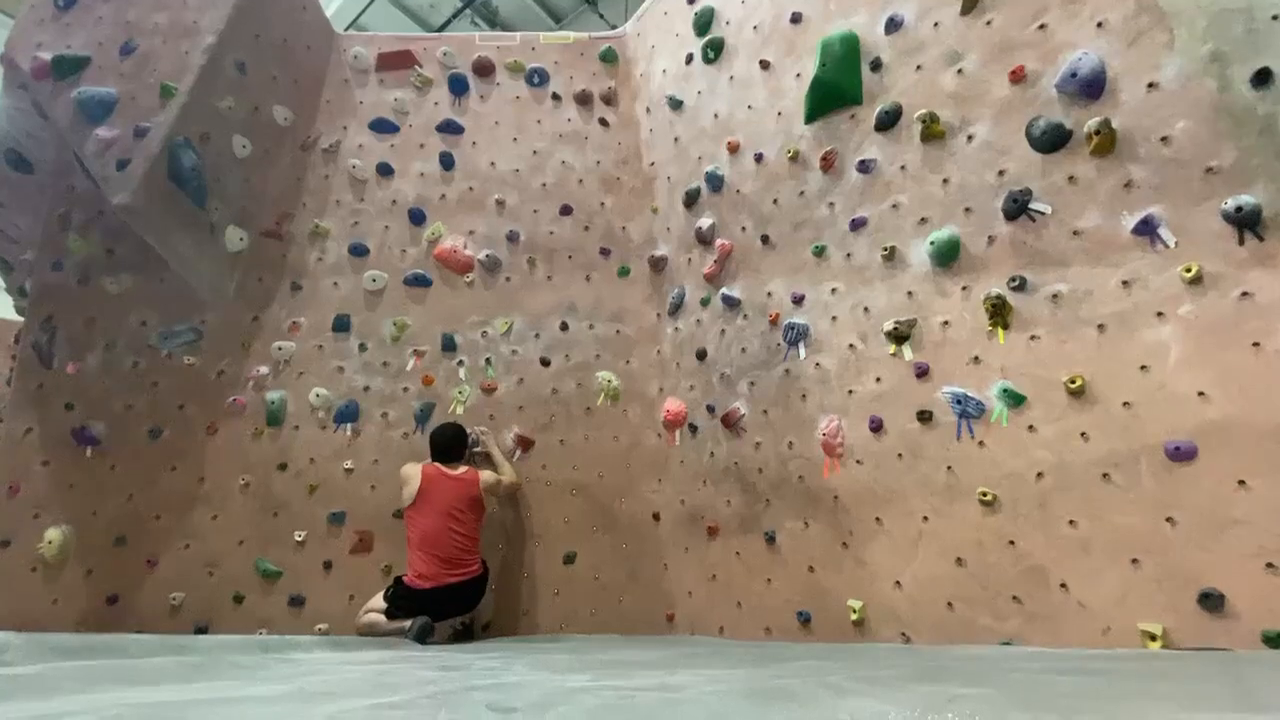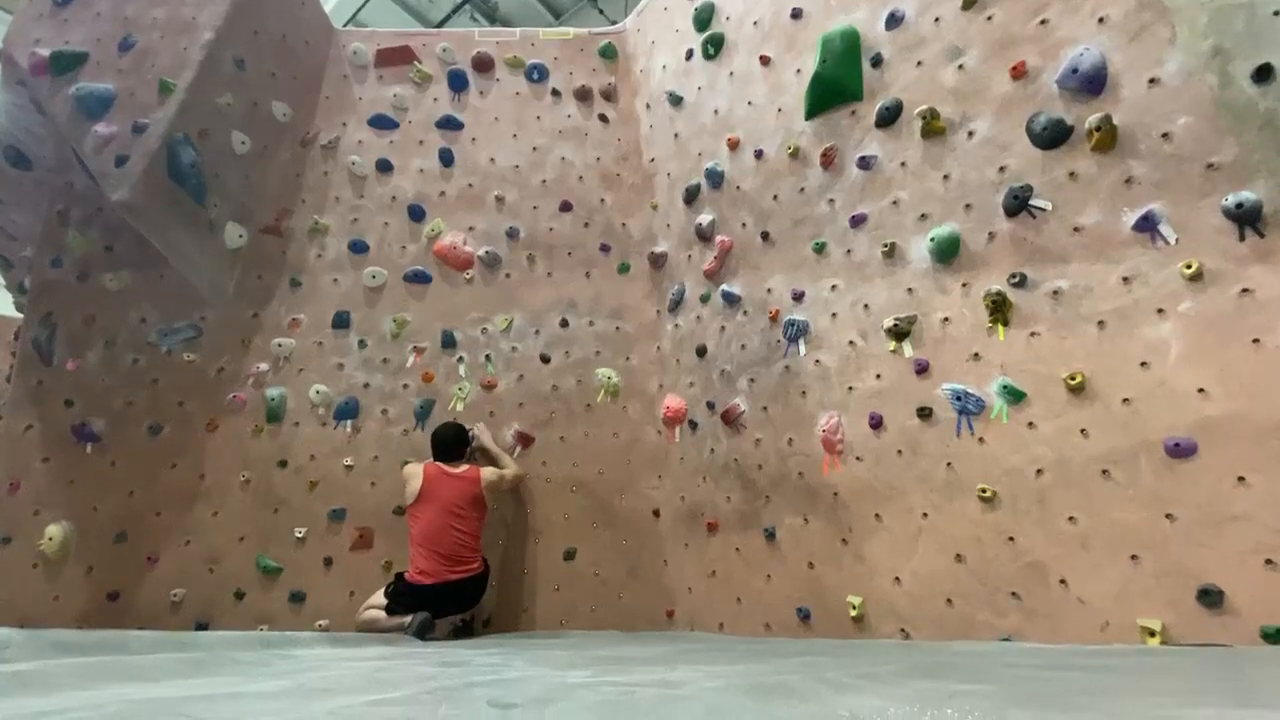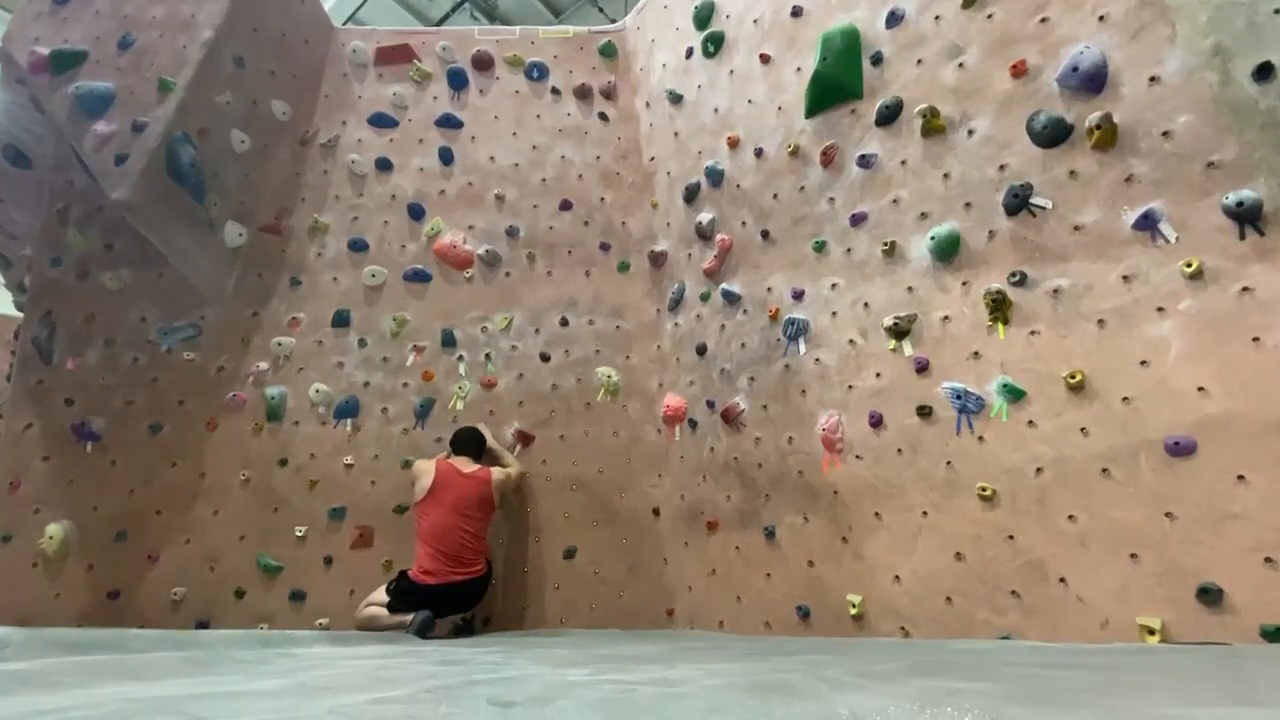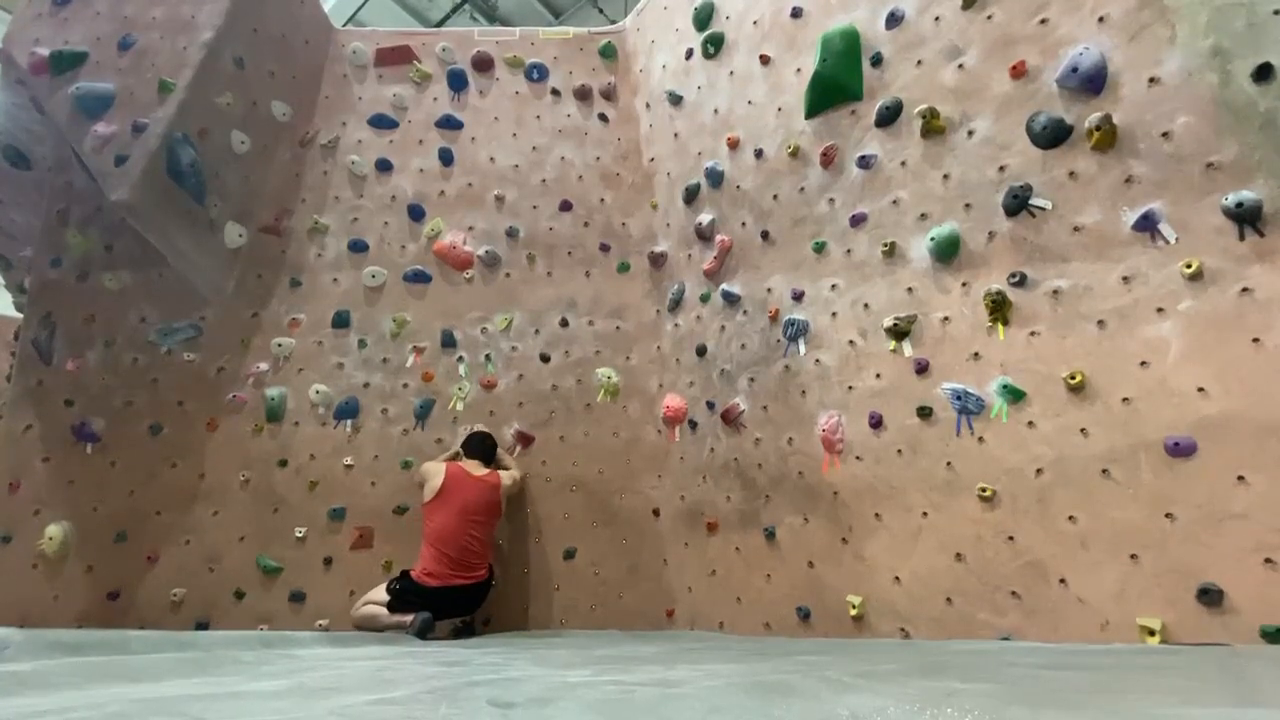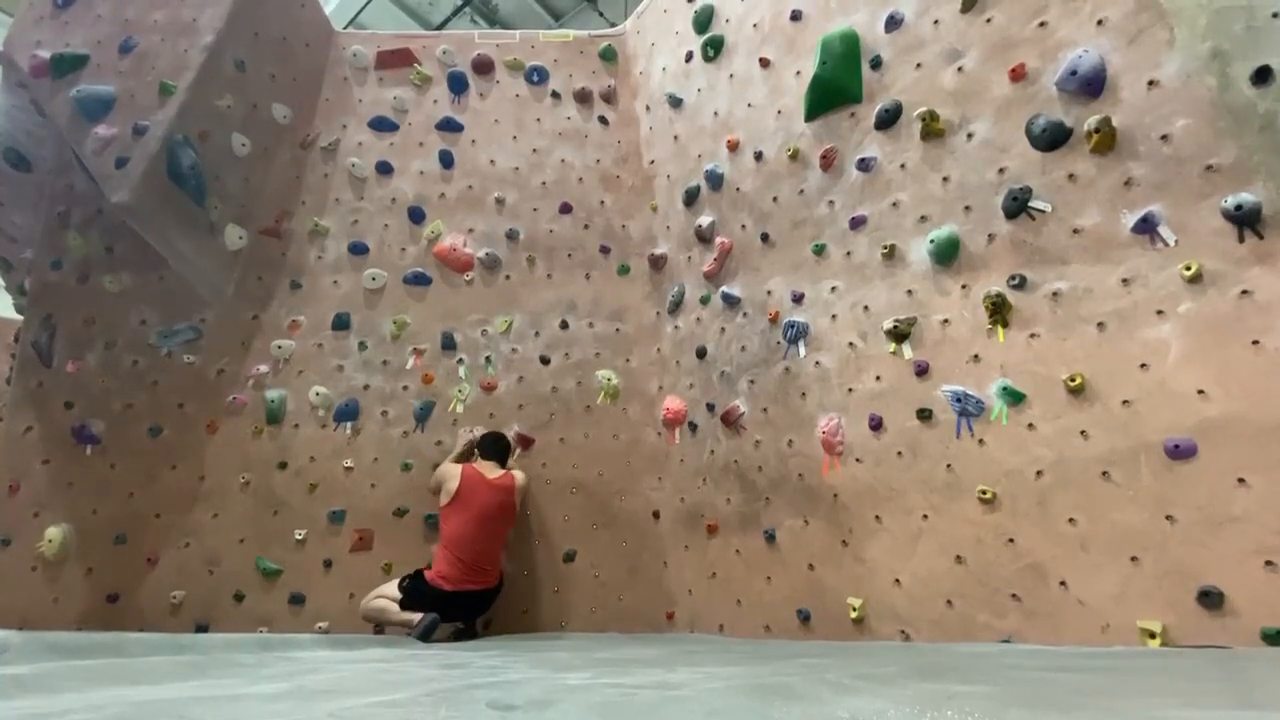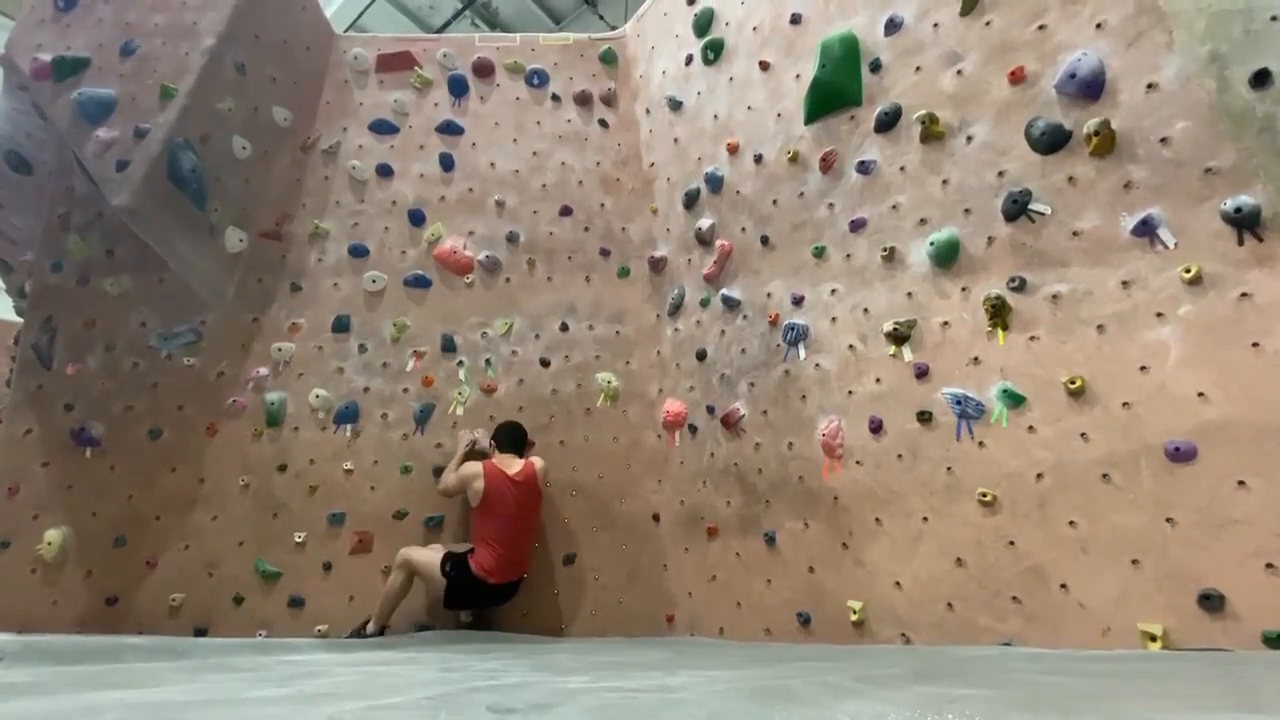
dt=0.7s
person 1, frame 1
left shoulder: (411, 474)
right shoulder: (482, 480)
right elbow: (513, 482)
left wrist: (443, 450)
right wrist: (492, 448)
left hip: (424, 592)
right hip: (471, 589)
left knee: (363, 621)
left ankle: (411, 625)
right ankle: (462, 621)
person 1, frame 2
left shoulder: (413, 473)
right shoulder: (484, 478)
right elbow: (516, 473)
left wrist: (449, 447)
right wrist: (488, 444)
left hip: (424, 589)
right hip: (471, 587)
left knee: (364, 618)
left ankle: (411, 621)
person 1, frame 3
left shoulder: (424, 469)
right shoulder: (493, 478)
right elbow: (516, 470)
left wrist: (454, 449)
right wrist: (490, 442)
left hip: (427, 587)
right hip: (473, 588)
left knee: (363, 615)
left ankle: (412, 618)
person 1, frame 4
left shoulder: (434, 472)
right shoulder: (502, 482)
right elbow: (515, 471)
left wrist: (456, 449)
right wrist: (489, 446)
left hip: (429, 589)
right hip: (475, 592)
left knee: (359, 613)
left ankle: (411, 619)
right ankle: (464, 622)
person 1, frame 5
left shoulder: (452, 473)
right shoulder: (517, 483)
left elbow: (434, 487)
left wrist: (459, 449)
right wrist: (496, 445)
left hip: (443, 591)
right hip: (485, 596)
left knee: (368, 606)
left ankle: (418, 618)
right ankle: (467, 623)
person 1, frame 6
left shoulder: (474, 471)
right shoulder: (538, 468)
left elbow: (444, 487)
left wrist: (462, 451)
right wrist: (486, 453)
left hip: (480, 583)
right hip: (510, 586)
left knee: (406, 557)
right knee: (434, 551)
left ankle: (373, 630)
right ankle: (470, 621)
